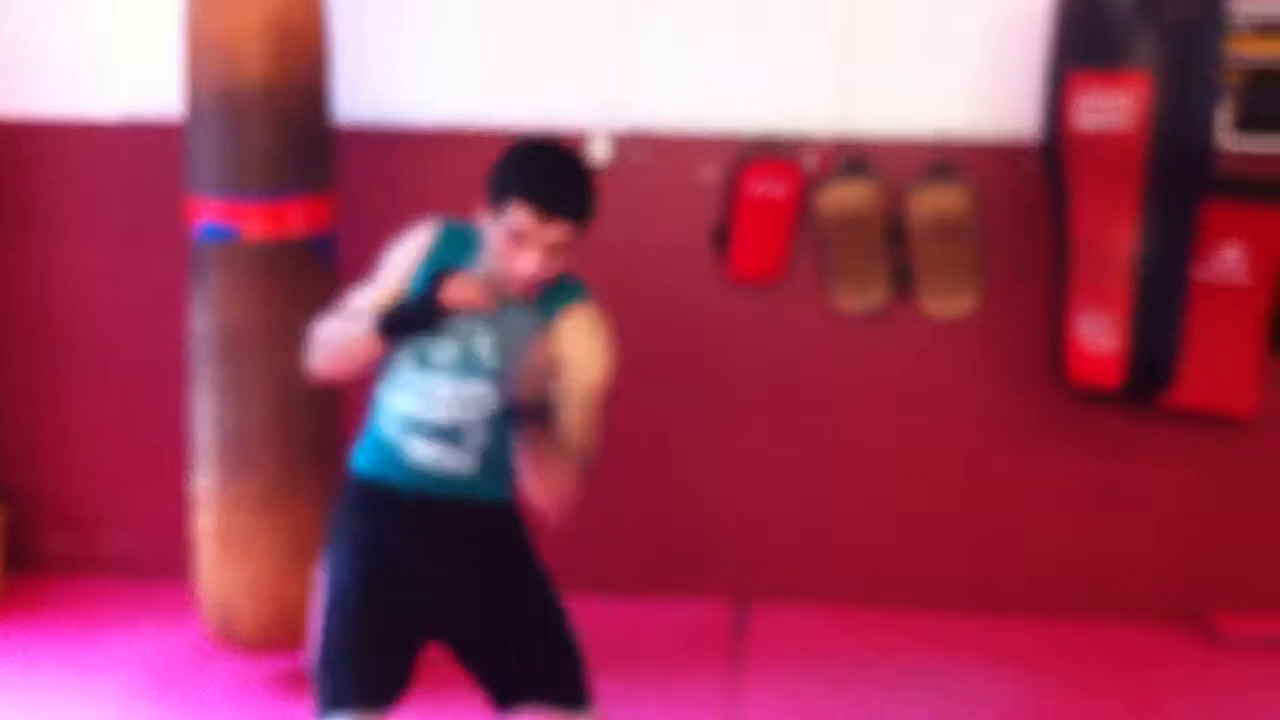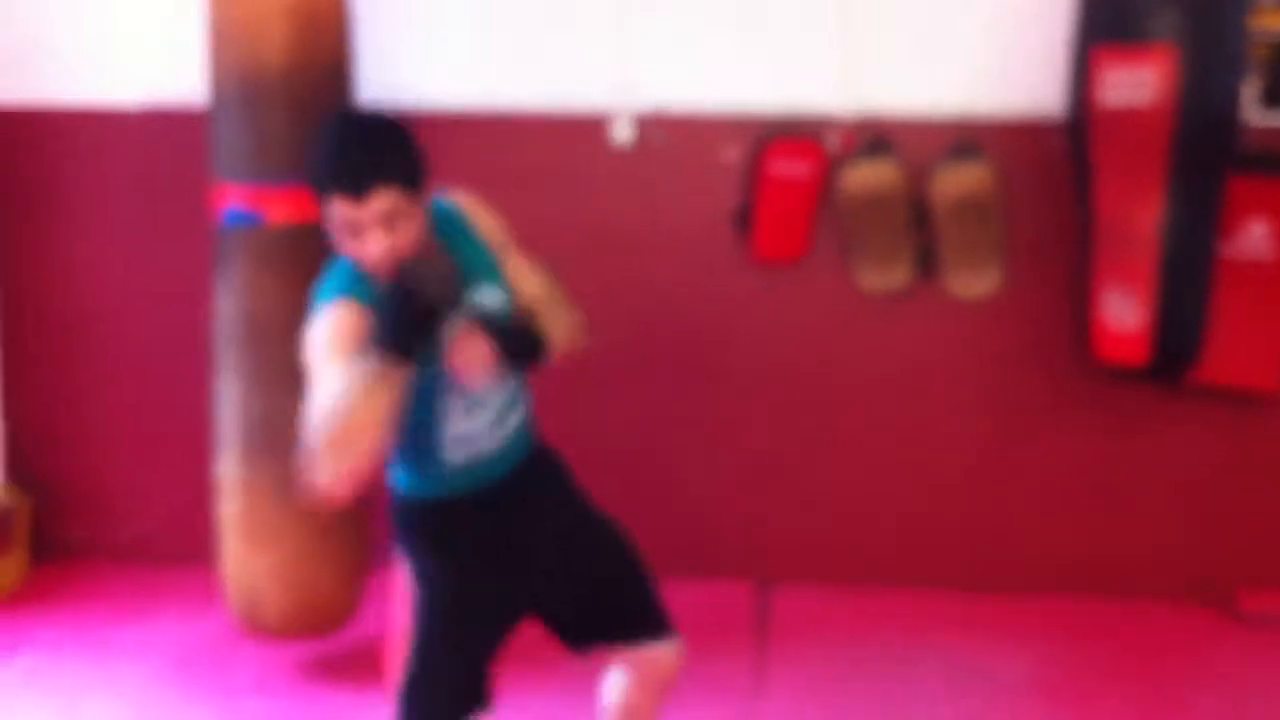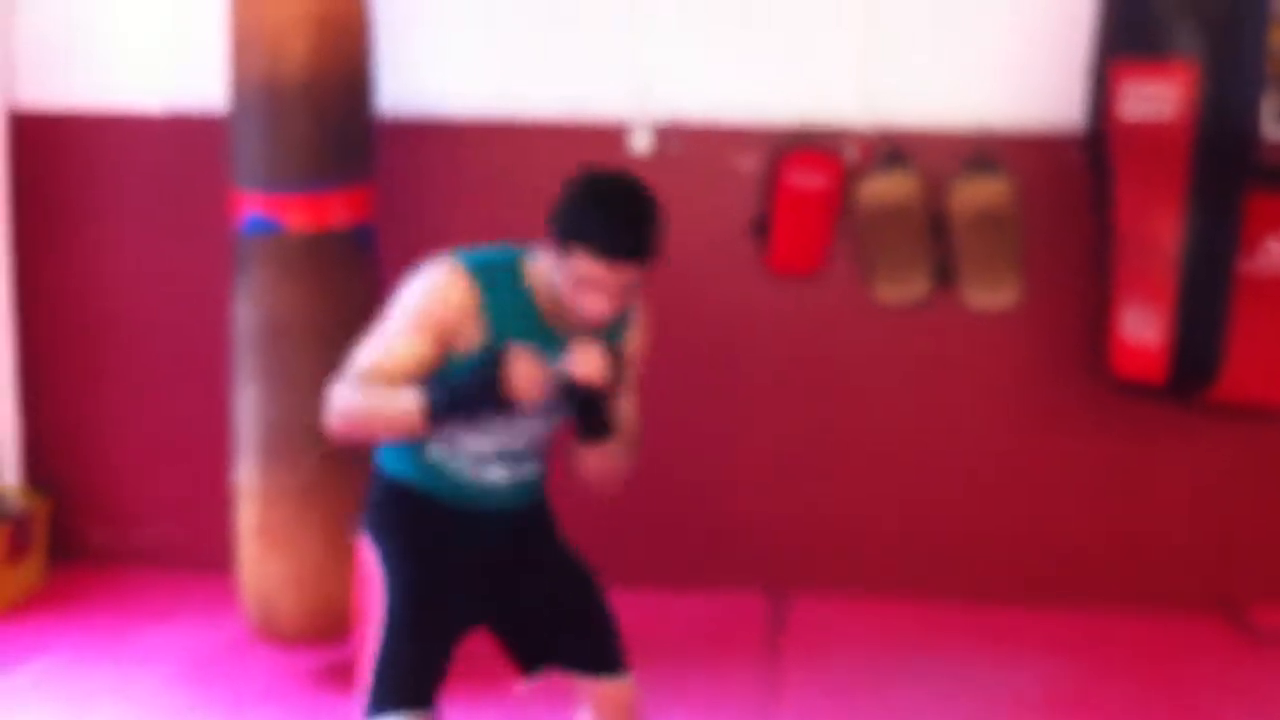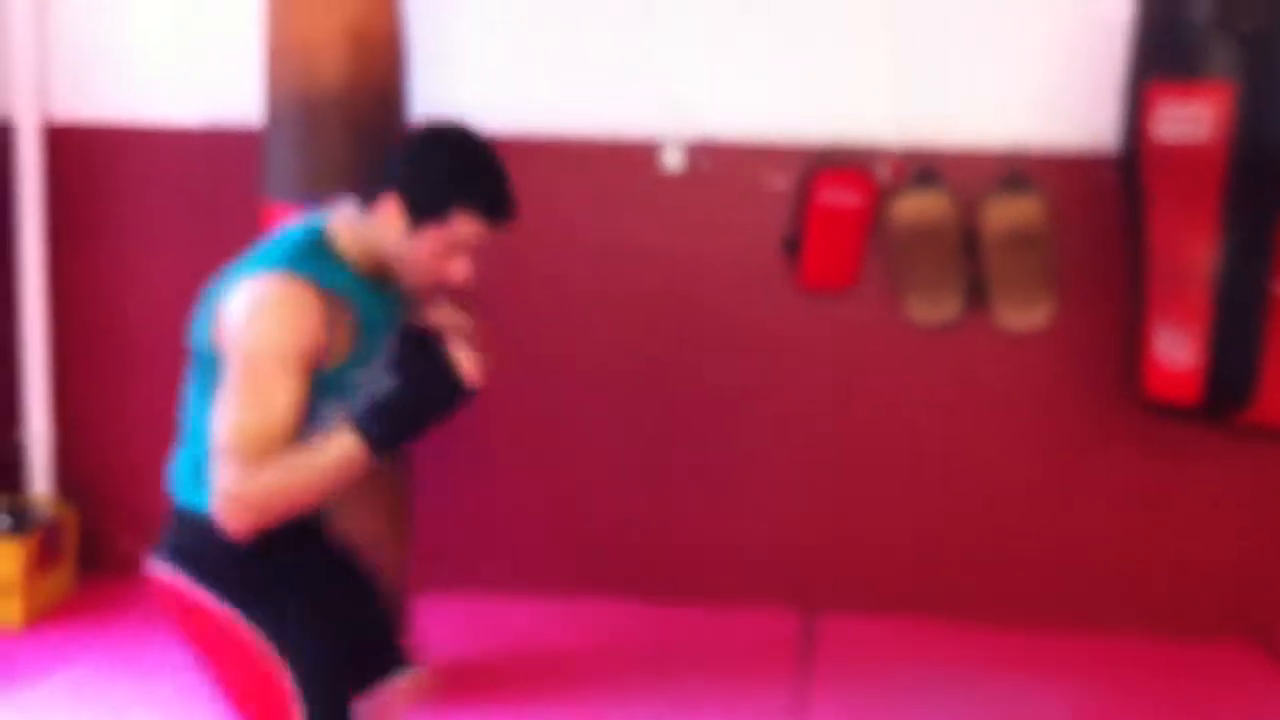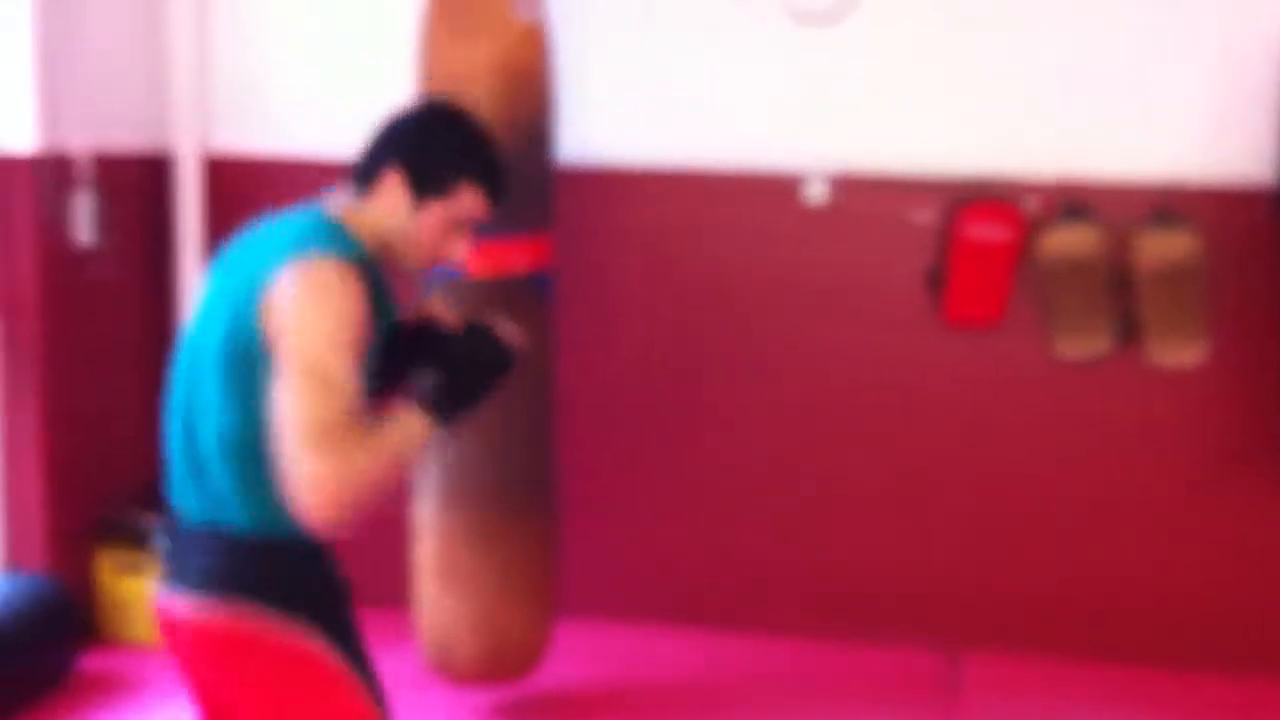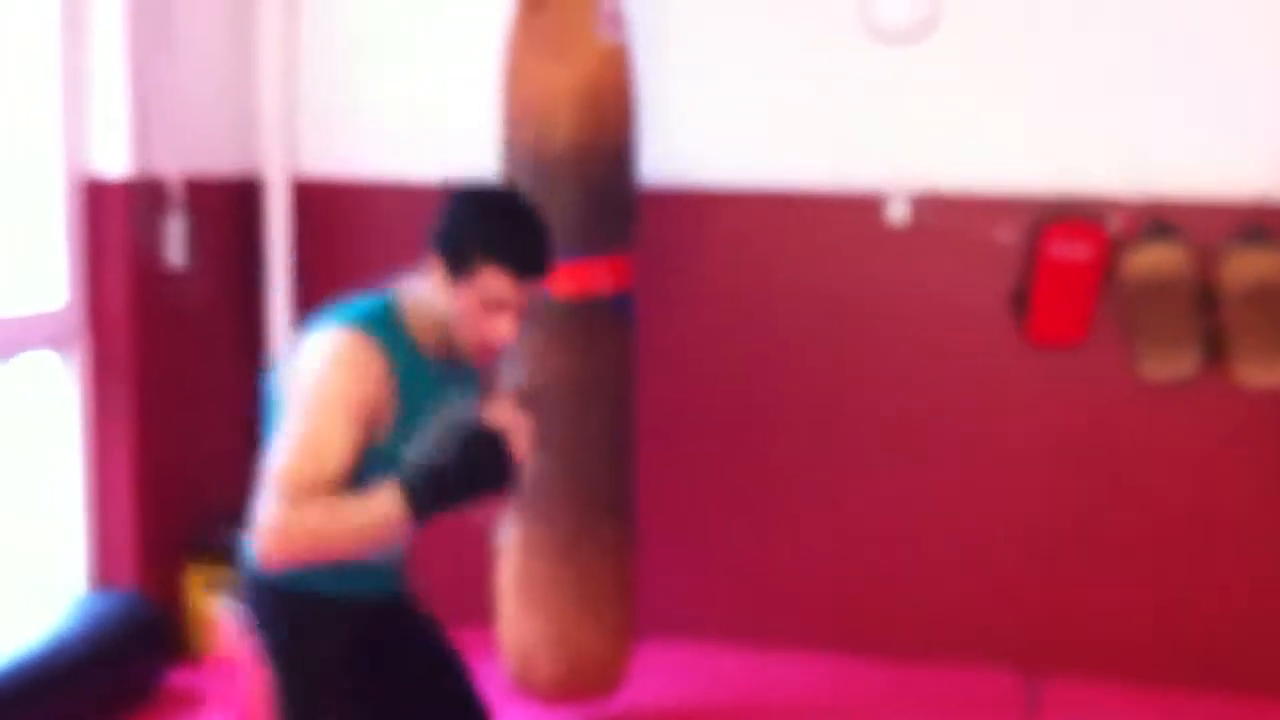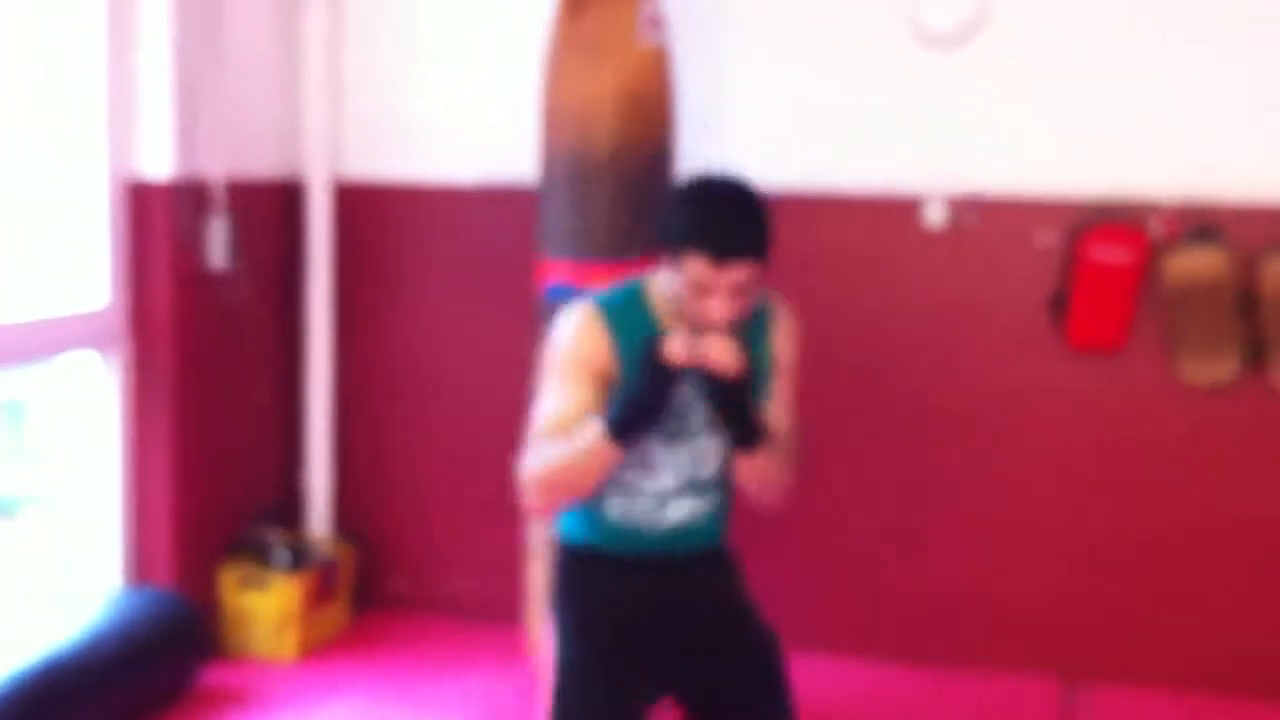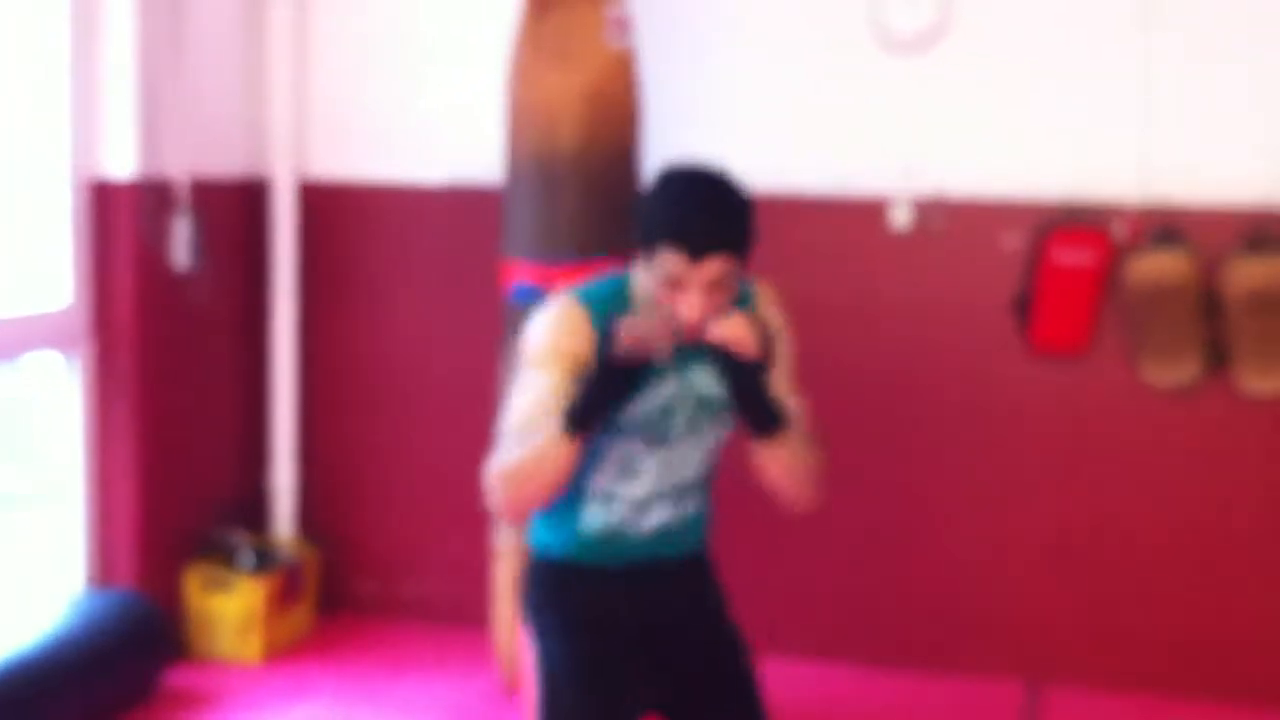
dt=0.5s
person 1, frame 1
left shoulder: (576, 323)
right shoulder: (429, 247)
left elbow: (553, 496)
right elbow: (324, 355)
left wrist: (532, 412)
right wrist: (401, 319)
left hip: (485, 532)
right hip: (382, 521)
person 1, frame 2
left shoulder: (462, 220)
right shoulder: (342, 316)
left elbow: (567, 329)
right elbow: (332, 478)
left wrist: (514, 344)
right wrist: (392, 347)
left hip: (536, 487)
right hip: (447, 524)
left knee: (657, 655)
person 1, frame 3
left shoulder: (620, 320)
right shoulder: (456, 289)
left elbow: (609, 472)
right elbow: (342, 410)
left wrist: (597, 409)
right wrist: (460, 395)
left hip: (518, 526)
right hip: (416, 519)
person 1, frame 4
left shoulder: (375, 259)
right shoulder: (280, 302)
right elbow: (239, 503)
left wrist: (433, 348)
right wrist: (391, 418)
left hip: (300, 531)
right hip: (232, 559)
person 1, frame 5
left shoulder: (276, 243)
right shoulder: (324, 283)
right elbow: (324, 494)
left wrist: (398, 354)
right wrist: (444, 396)
left hip: (213, 567)
right hip: (263, 584)
person 1, frame 6
left shoulder: (456, 350)
right shoulder: (345, 359)
left elbow: (475, 498)
right elbow: (281, 537)
left wrist: (497, 451)
right wrist: (432, 490)
left hip: (377, 608)
right hip: (297, 622)
person 1, frame 7
left shoulder: (770, 326)
right shoulder: (592, 329)
left elbow: (772, 491)
right elbow: (539, 493)
left wrist: (738, 412)
right wrist: (633, 408)
left hip: (701, 576)
right hip: (602, 581)
person 1, frame 8
left shoulder: (756, 318)
right shoulder: (570, 325)
left elbow: (801, 489)
right elbow: (508, 495)
left wrist: (755, 393)
right wrist: (600, 393)
left hip: (681, 582)
right hip: (582, 590)
